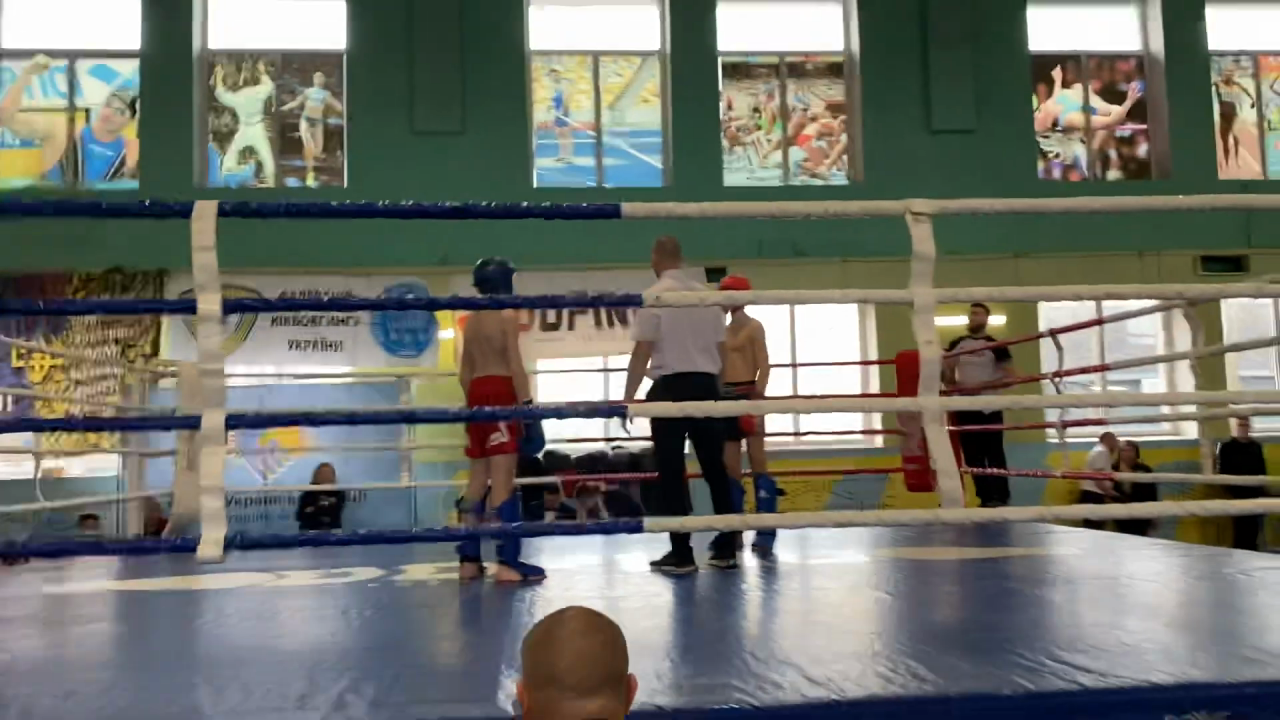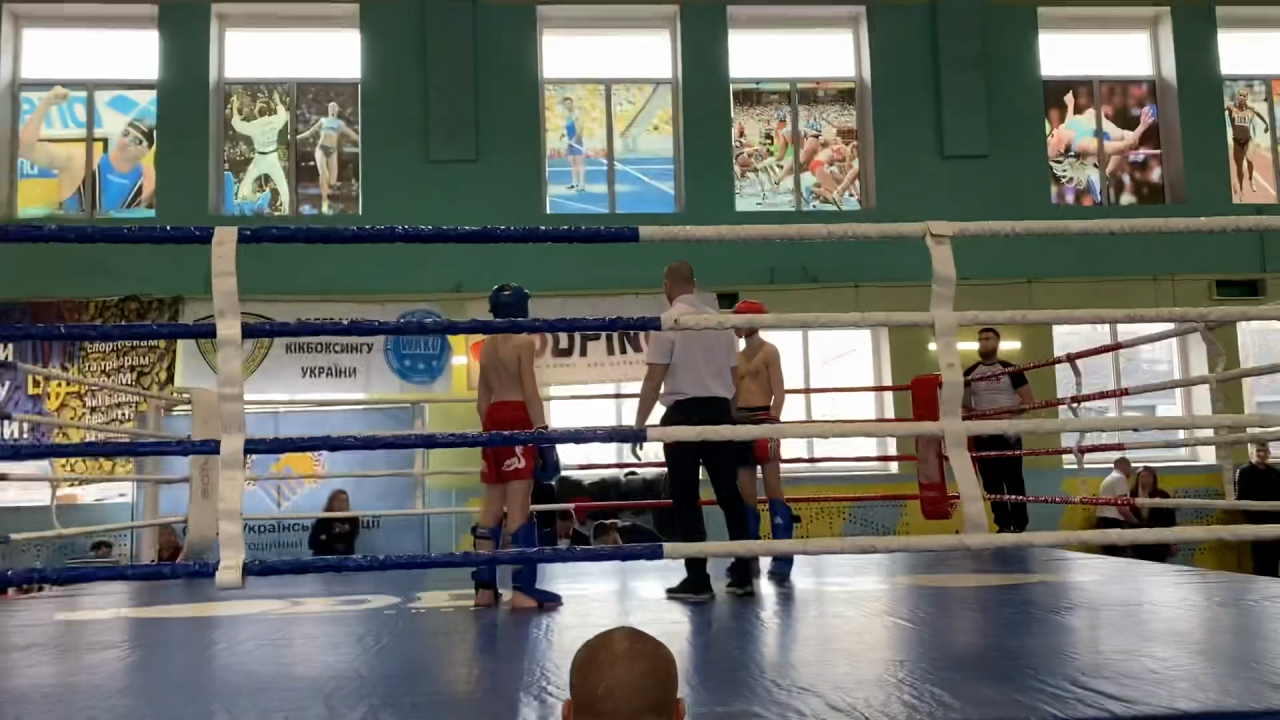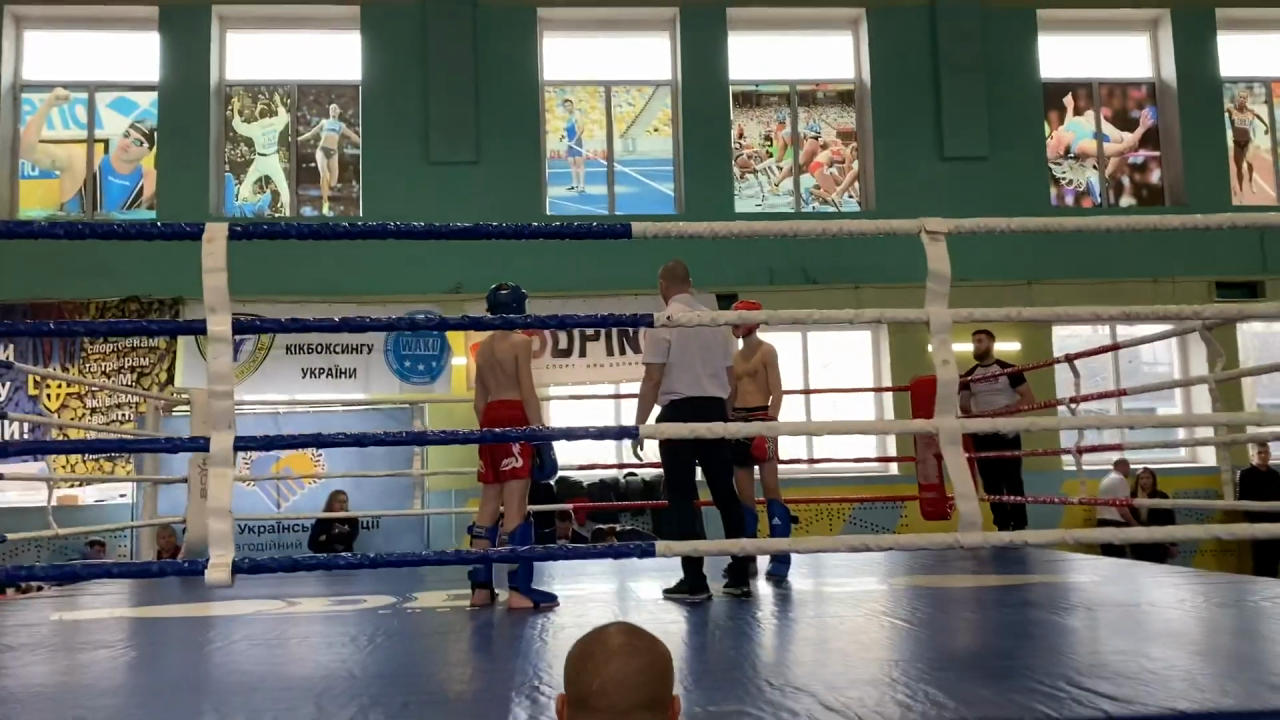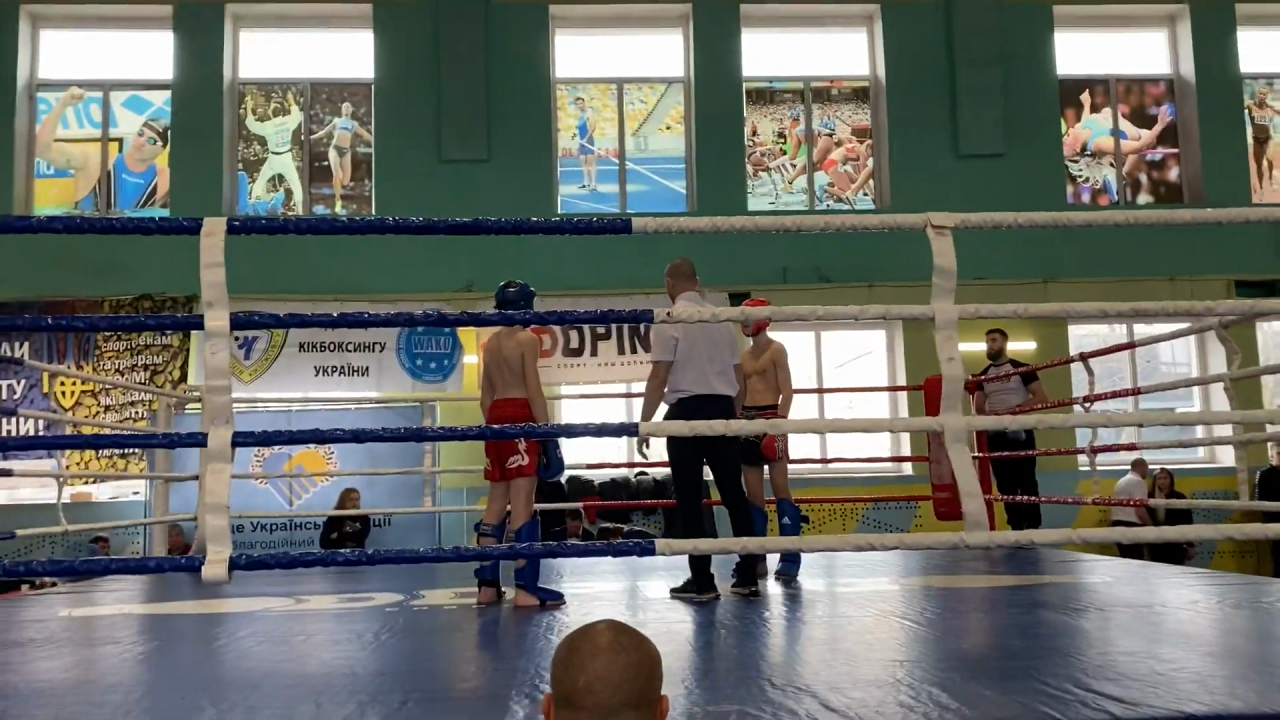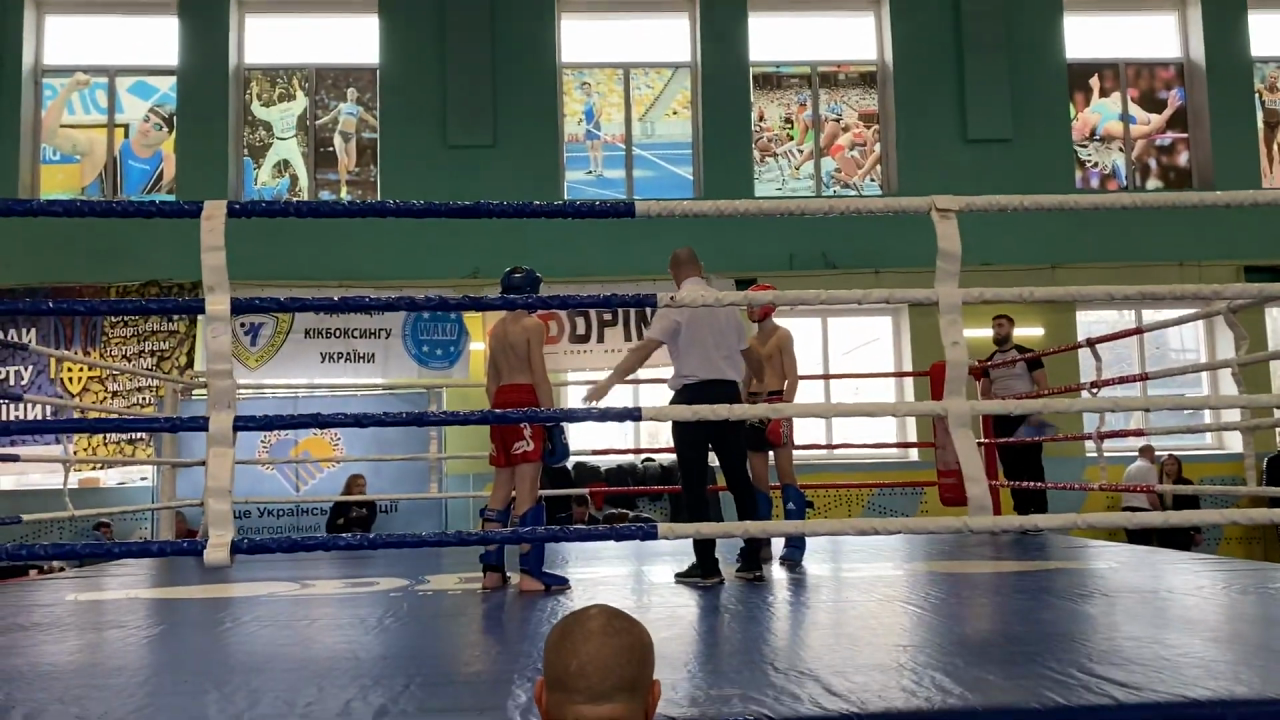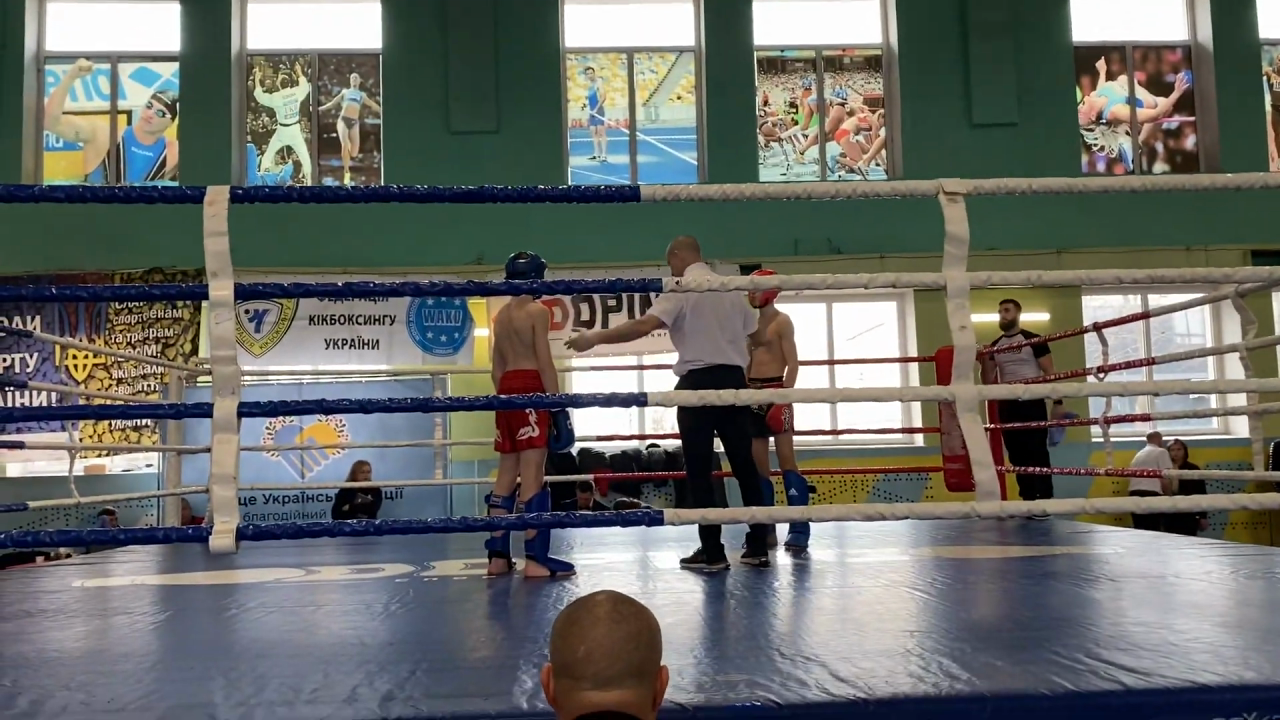
dt=0.3s
person 1, frame 1
left shoulder: (654, 297)
left elbow: (641, 354)
right elbow: (721, 351)
left wrist: (627, 399)
left hip: (670, 388)
right hip: (706, 386)
left knee: (672, 472)
right knee: (715, 467)
left ankle: (681, 554)
right ankle: (727, 548)
person 1, frame 2
left shoulder: (668, 321)
left elbow: (654, 379)
right elbow: (734, 376)
left wrist: (638, 425)
left hip: (684, 414)
right hip: (719, 411)
left knee: (686, 498)
right knee: (729, 493)
left ankle: (698, 581)
right ankle: (742, 575)
person 1, frame 3
left shoulder: (662, 321)
right shoulder: (715, 321)
left elbow: (653, 380)
right elbow: (729, 379)
left wrist: (639, 426)
left hip: (679, 414)
right hip: (714, 412)
left knee: (682, 499)
right knee: (725, 494)
left ankle: (694, 581)
right ankle: (740, 576)
person 1, frame 4
left shoulder: (669, 320)
right shoulder: (722, 318)
left elbow: (658, 378)
right elbow: (739, 378)
left wrist: (644, 424)
left hip: (686, 412)
right hip: (722, 410)
left knee: (690, 498)
right knee: (734, 493)
left ankle: (702, 581)
right ankle: (748, 576)
person 1, frame 5
left shoulder: (676, 304)
right shoulder: (727, 303)
left elbow: (645, 348)
right elbow: (750, 354)
left wrist: (609, 380)
right wrist: (761, 382)
left hip: (693, 398)
right hip: (728, 394)
left knee: (695, 483)
right knee: (739, 477)
left ankle: (707, 566)
right ankle: (752, 561)
person 1, frame 6
left shoulder: (680, 289)
right shoulder: (730, 289)
left elbow: (644, 325)
right elbow: (756, 334)
left wrist: (593, 338)
left hip: (697, 383)
right hip: (733, 380)
left knee: (699, 469)
right knee: (744, 463)
left ankle: (712, 551)
right ankle: (758, 546)
person 2, frame 1
left shoulder: (471, 320)
right shoulder: (507, 316)
left elbow: (465, 373)
right elbow: (515, 367)
right wrist: (528, 406)
left hip: (477, 396)
right hip: (501, 394)
left knee: (478, 478)
right knee: (502, 479)
left ankle: (469, 560)
right ankle: (507, 562)
person 2, frame 2
left shoulder: (486, 346)
right shoulder: (523, 341)
right elbow: (530, 392)
right wrist: (542, 432)
left hip: (493, 421)
right hip: (518, 420)
left knee: (492, 504)
right knee: (518, 504)
left ankle: (485, 587)
right ankle: (522, 589)
person 2, frame 3
left shoulder: (483, 346)
right shoulder: (520, 341)
right elbow: (527, 393)
left hip: (490, 421)
right hip: (514, 420)
left knee: (490, 504)
right knee: (515, 504)
left ankle: (481, 588)
right ankle: (519, 590)
person 2, frame 4
left shoulder: (490, 343)
right shoulder: (527, 339)
right elbow: (533, 390)
left hip: (496, 417)
right hip: (521, 417)
left knee: (497, 501)
right knee: (522, 502)
left ankle: (488, 585)
right ankle: (525, 587)
person 2, frame 5
left shoulder: (496, 329)
right shoulder: (533, 324)
right elbow: (539, 376)
left hip: (502, 404)
right hip: (526, 404)
left knee: (502, 488)
right knee: (527, 488)
left ankle: (493, 570)
right ankle: (530, 572)
person 2, frame 6
left shoulder: (501, 315)
right shoulder: (537, 310)
right elbow: (544, 362)
right wrist: (557, 404)
left hip: (507, 390)
right hip: (531, 389)
left knee: (507, 474)
right knee: (532, 474)
left ankle: (498, 556)
right ankle: (535, 558)
person 3, frame 1
left shoulder: (753, 326)
right shoulder: (723, 330)
left elbow: (764, 367)
left wrist: (757, 397)
left hip: (747, 394)
right hip: (725, 397)
left knee: (757, 462)
right knee: (730, 467)
left ankle: (766, 530)
person 3, frame 2
left shoulder: (769, 351)
right shoulder: (737, 356)
left elbow: (779, 392)
left wrist: (773, 423)
left hip: (762, 419)
right hip: (739, 423)
left knee: (772, 488)
right knee: (745, 493)
left ankle: (782, 557)
person 3, frame 3
left shoulder: (766, 351)
right shoulder: (735, 357)
left elbow: (777, 393)
left wrist: (770, 425)
left hip: (760, 421)
right hip: (737, 423)
left knee: (770, 489)
right knee: (744, 494)
left ankle: (780, 558)
person 3, frame 4
left shoulder: (776, 349)
right shoulder: (744, 355)
left elbow: (787, 391)
left hip: (770, 420)
right hip: (746, 422)
left knee: (780, 489)
right knee: (753, 494)
left ankle: (790, 558)
right ankle: (756, 557)
person 3, frame 5
left shoulder: (782, 335)
right shoulder: (750, 340)
left elbow: (792, 377)
left hip: (776, 406)
left knee: (785, 475)
right knee: (758, 479)
left ankle: (795, 544)
right ankle: (761, 542)
person 3, frame 6
left shoulder: (782, 321)
right shoulder: (752, 326)
left elbow: (792, 364)
left wrist: (785, 398)
left knee: (786, 461)
right knee: (759, 466)
left ankle: (799, 529)
person 4, frame 1
left shoulder: (995, 346)
right shoulder: (956, 345)
left elbow: (1009, 376)
right elbow: (945, 371)
left wrist: (983, 386)
right wrist: (956, 386)
left hip: (987, 408)
right hip: (963, 408)
left knee: (994, 455)
right knee: (973, 457)
left ankle: (1001, 499)
right ankle: (986, 499)
person 4, frame 2
left shoulder: (1010, 370)
right shoulder: (970, 373)
left elbow: (1028, 400)
right elbow: (964, 402)
left wrist: (1007, 414)
left hip: (1007, 434)
right hip: (982, 435)
left knee: (1013, 481)
right knee: (991, 483)
left ankle: (1019, 526)
right ankle: (1003, 526)
person 4, frame 3
left shoulder: (1008, 370)
right shoulder: (969, 375)
left elbow: (1029, 398)
right elbow: (964, 405)
left wrist: (1007, 410)
right wrist: (976, 417)
left hip: (1006, 434)
right hip: (982, 436)
left knee: (1012, 481)
right knee: (991, 484)
left ankle: (1019, 527)
right ankle: (1003, 527)
person 4, frame 4
left shoulder: (1021, 369)
right shoulder: (983, 375)
left elbow: (1041, 397)
right elbow: (978, 406)
left wrist: (1017, 409)
right wrist: (989, 416)
left hip: (1020, 433)
right hip: (995, 435)
left knee: (1026, 481)
right knee: (1005, 483)
left ankle: (1033, 527)
right ankle: (1016, 527)
person 4, frame 5
left shoulder: (1027, 355)
right shoulder: (989, 362)
left elbow: (1043, 386)
right elbow: (983, 392)
left wrist: (1037, 413)
right wrist: (988, 398)
left hip: (1025, 418)
right hip: (1001, 420)
left knee: (1032, 466)
right knee: (1011, 469)
left ankle: (1039, 514)
right ankle: (1023, 514)
person 4, frame 6
left shoulder: (1033, 340)
right shoulder: (995, 346)
left elbow: (1049, 372)
right elbow: (988, 380)
right wrist: (985, 362)
left hip: (1031, 403)
right hip: (1007, 405)
left knee: (1037, 452)
right knee: (1017, 454)
left ankle: (1044, 500)
right ankle: (1028, 500)
